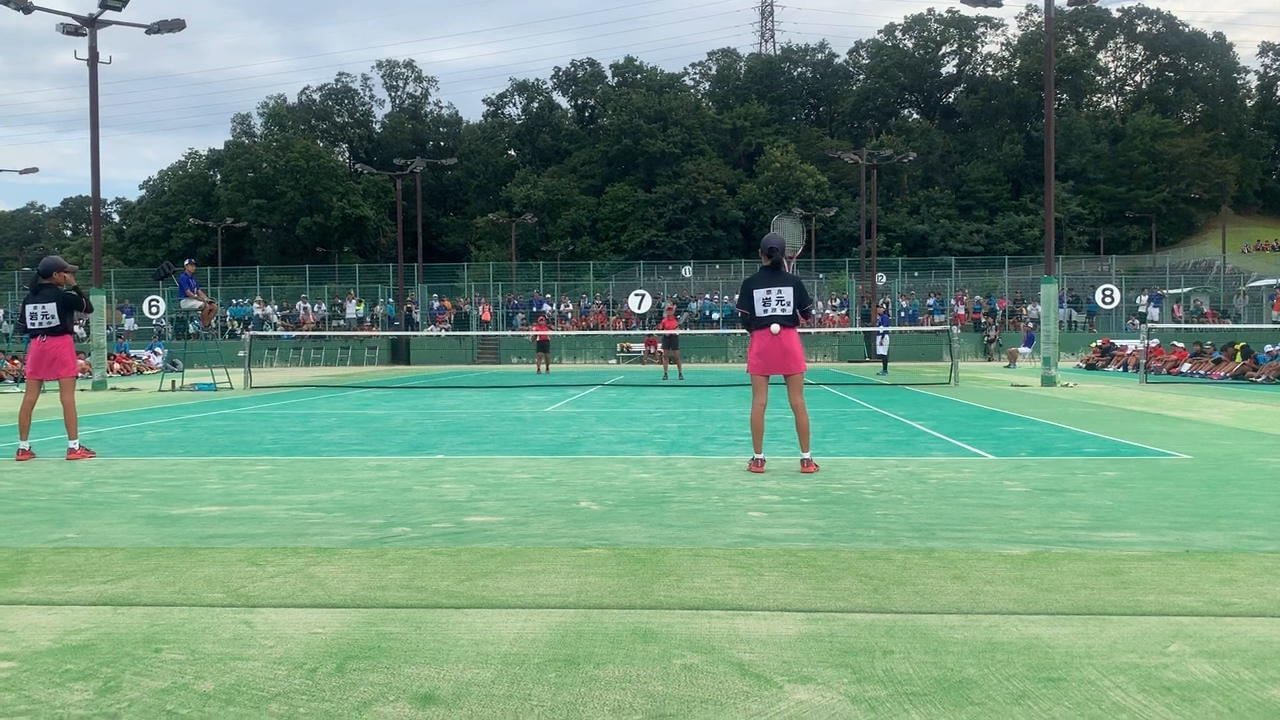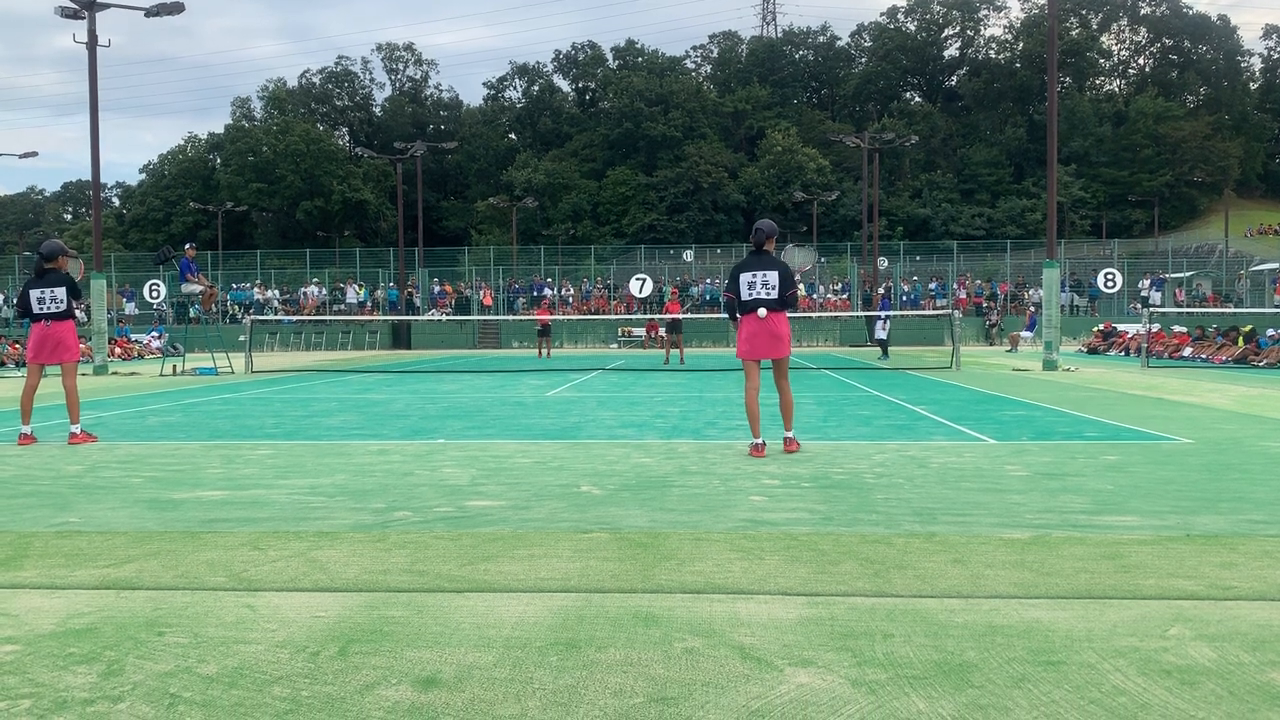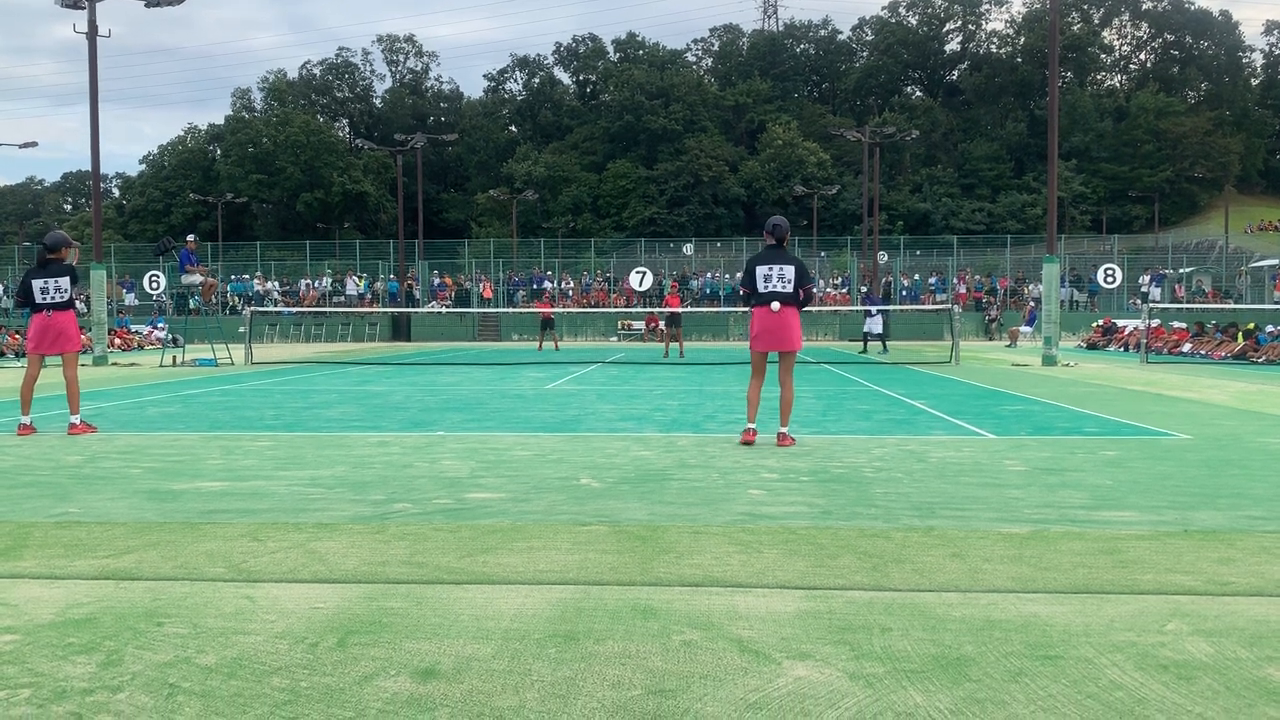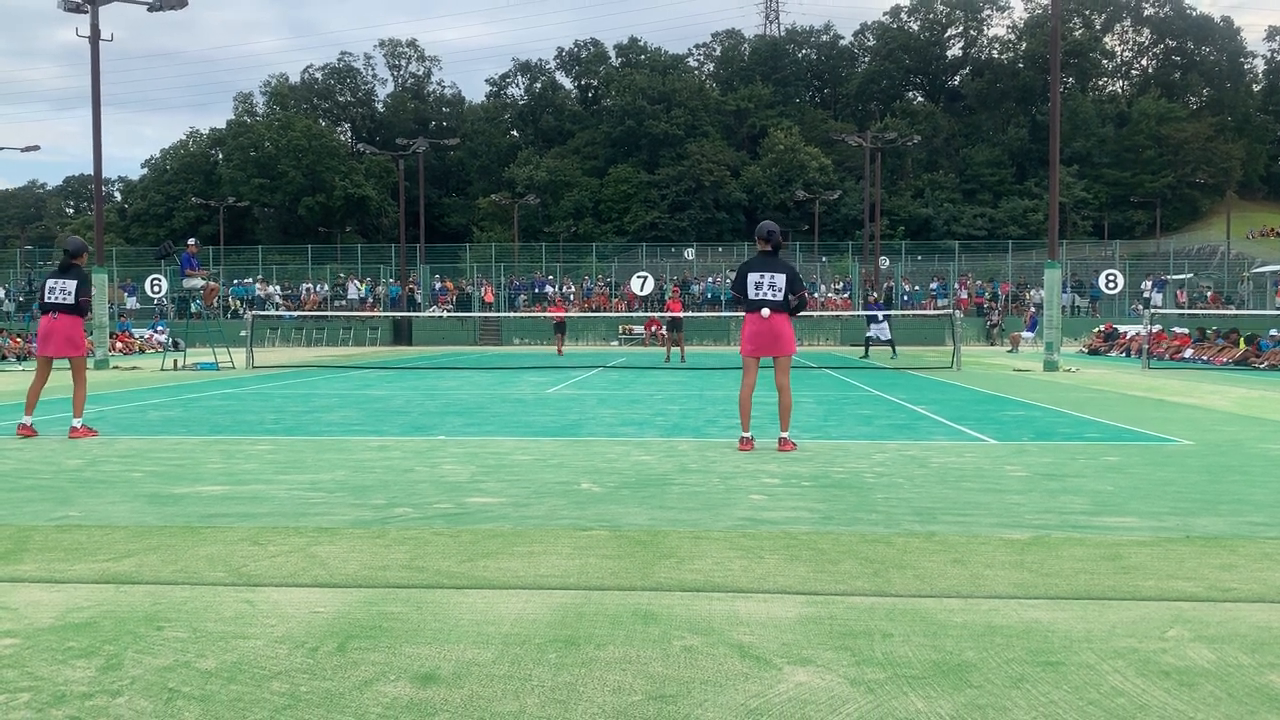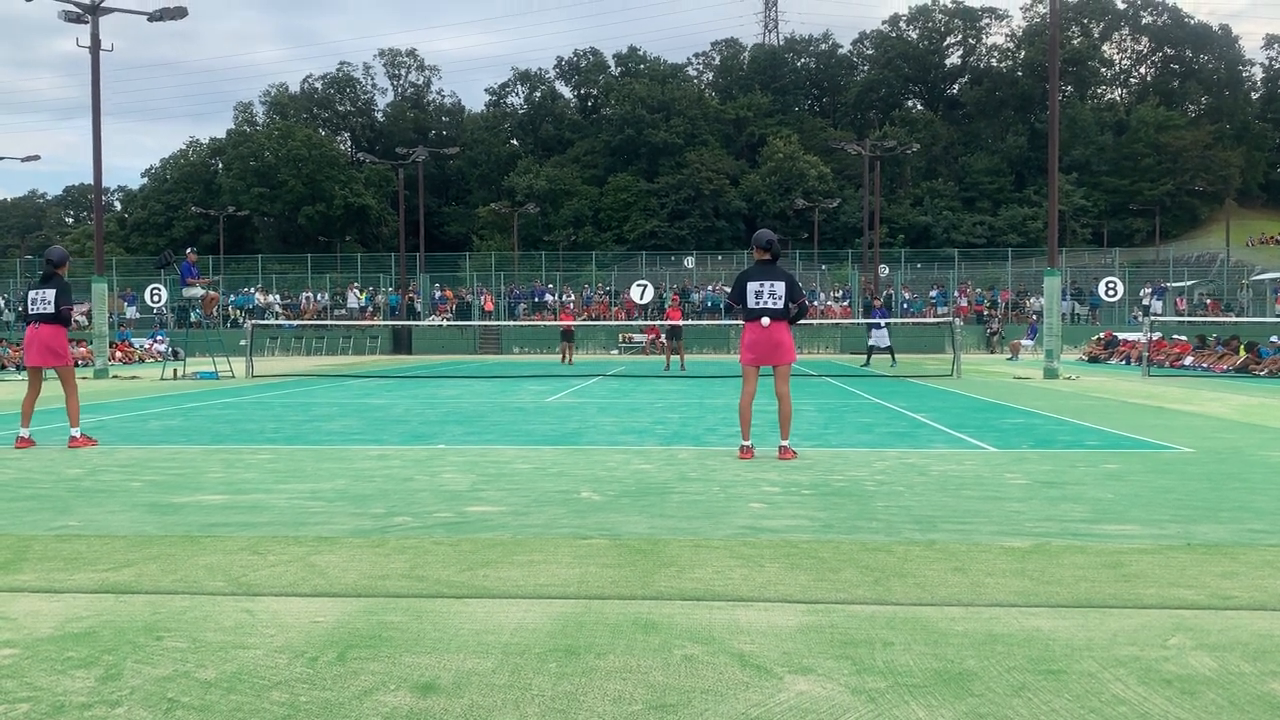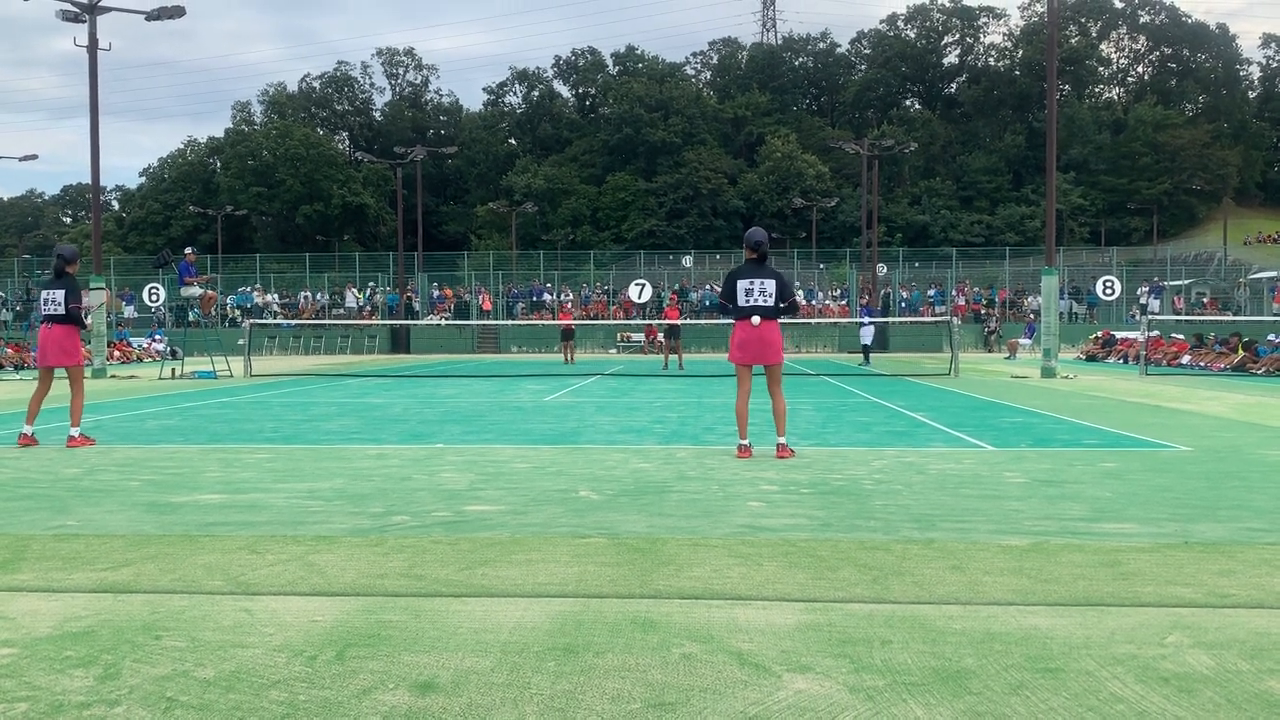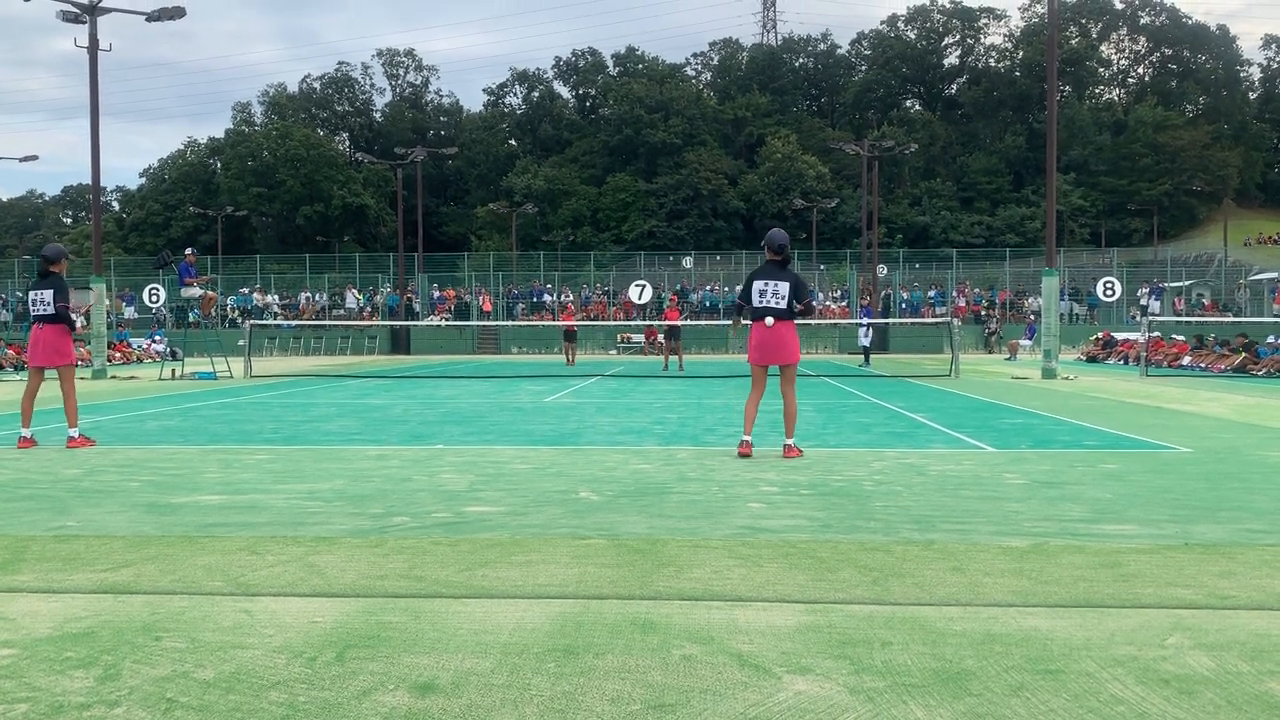
dt=0.7s
person 1, frame 1
left shoulder: (750, 283)
right shoulder: (793, 281)
left elbow: (744, 319)
right elbow: (807, 313)
left hip: (761, 343)
right hip: (789, 341)
left knee: (759, 403)
right knee: (798, 403)
left ankle: (758, 459)
right ankle: (806, 459)
person 1, frame 2
left shoulder: (739, 268)
right shoulder: (780, 266)
left elbow: (729, 303)
right elbow: (792, 301)
left wrist: (734, 320)
left hip: (750, 326)
right hip: (776, 325)
left knee: (752, 387)
right knee: (783, 384)
left ankle: (758, 443)
right ankle: (789, 438)
person 1, frame 3
left shoulder: (754, 261)
right shoulder: (796, 262)
left elbow: (745, 297)
right elbow: (809, 295)
left hip: (762, 319)
right hip: (788, 320)
left knee: (756, 378)
right knee: (786, 380)
left ankle: (750, 428)
right ankle: (783, 433)
person 1, frame 4
left shoulder: (747, 267)
right shoulder: (787, 269)
left elbow: (736, 299)
right elbow: (802, 302)
left hip: (753, 325)
right hip: (780, 326)
left knee: (748, 383)
right knee: (783, 384)
left ankle: (746, 437)
right ankle: (784, 438)
person 1, frame 5
left shoulder: (745, 276)
right shoulder: (786, 276)
left elbow: (731, 307)
right elbow: (803, 308)
right wrist: (788, 321)
left hip: (753, 334)
right hip: (780, 334)
left knee: (748, 391)
right knee: (783, 391)
left ankle: (745, 445)
right ankle: (784, 446)
person 1, frame 6
left shoulder: (735, 274)
right shoulder: (775, 275)
left elbow: (723, 308)
right elbow: (793, 307)
left hip: (743, 333)
right hip: (770, 333)
left knee: (743, 391)
right knee: (776, 391)
left ankle: (744, 444)
right ankle: (782, 444)
person 1, frame 7
left shoulder: (754, 275)
right shoulder: (793, 278)
left elbow: (740, 307)
right elbow: (810, 309)
left wrist: (737, 318)
right wrist: (795, 313)
left hip: (760, 333)
right hip: (785, 334)
left knee: (756, 391)
right knee: (788, 392)
left ankle: (745, 440)
right ankle: (789, 444)
person 2, frame 1
left shoulder: (29, 298)
right shoulder: (62, 296)
left elbow: (24, 327)
right elbow: (88, 308)
right wrist: (74, 286)
left hip: (36, 345)
right hip: (60, 345)
left knee: (29, 398)
right knee: (67, 398)
left ankle: (23, 448)
right ankle: (74, 447)
person 2, frame 2
left shoulder: (30, 283)
right shoulder: (65, 280)
left elbow: (21, 313)
right elbow: (78, 296)
left hip: (38, 331)
right hip: (63, 330)
left knee: (31, 383)
right knee: (69, 382)
left ankle: (25, 432)
right ankle: (75, 432)
person 2, frame 3
left shoulder: (31, 273)
right shoulder: (68, 269)
left elbow: (21, 302)
left hip: (39, 321)
right hip: (64, 320)
left knee: (31, 373)
right knee: (70, 374)
left ankle: (25, 422)
right ankle: (75, 422)
person 2, frame 4
left shoulder: (51, 276)
right shoulder: (82, 276)
left elbow: (41, 303)
right elbow: (83, 306)
left wrist: (56, 307)
right wrist: (85, 314)
left hip: (47, 324)
right hip: (70, 325)
left knee: (40, 378)
right knee: (80, 379)
left ankle: (25, 423)
right ankle: (77, 426)
person 2, frame 5
left shoulder: (34, 286)
right shoulder: (62, 285)
left elbow: (28, 316)
right elbow: (64, 314)
right wrist: (70, 323)
left hip: (32, 335)
right hip: (54, 335)
left knee: (33, 389)
right knee: (70, 388)
left ankle: (23, 436)
right ankle: (75, 435)
person 2, frame 6
left shoulder: (47, 284)
right shoulder: (71, 283)
left elbow: (45, 311)
right elbow: (73, 313)
left wrist: (78, 312)
right wrist: (84, 325)
left hip: (46, 333)
right hip: (66, 334)
left knee: (42, 388)
right knee: (77, 388)
left ankle: (26, 433)
right ankle: (75, 435)
person 2, frame 7
left shoulder: (34, 284)
right shoulder: (59, 282)
left elbow: (35, 312)
right elbow: (61, 311)
right wrist: (73, 326)
left hip: (37, 334)
right hip: (57, 334)
left knee: (31, 388)
right knee: (68, 389)
left ankle: (25, 435)
right ankle: (74, 436)
